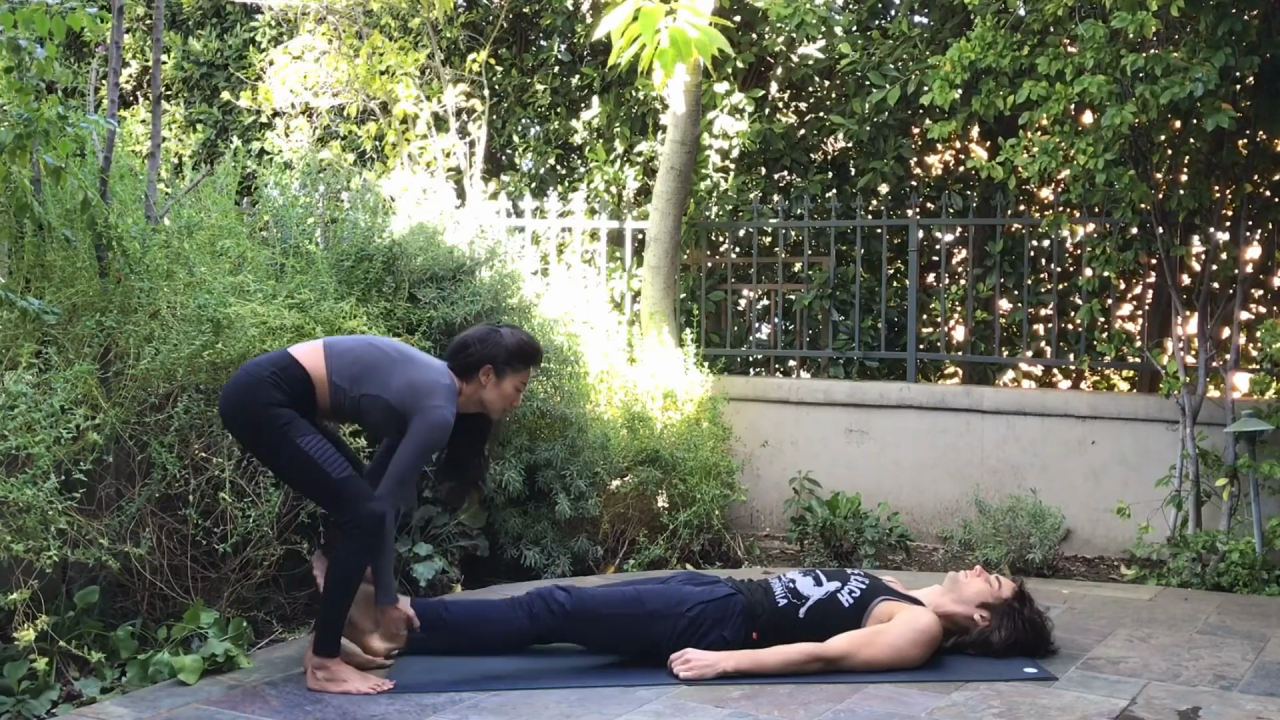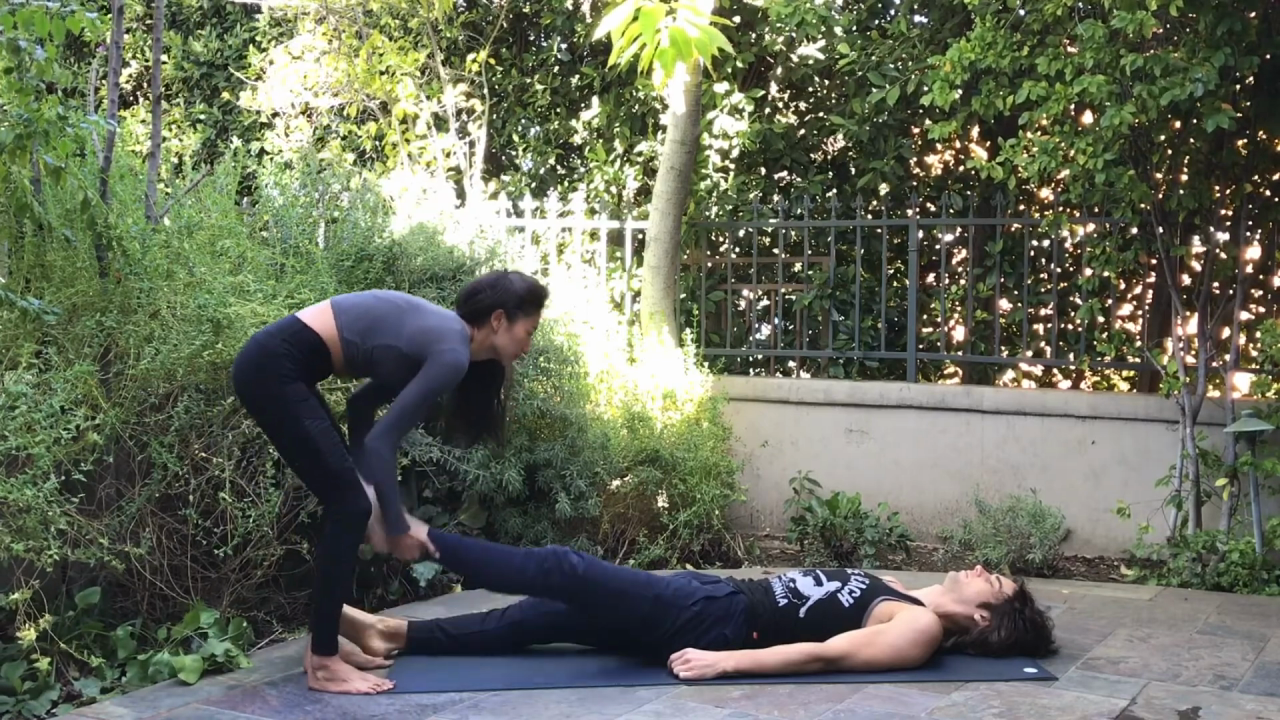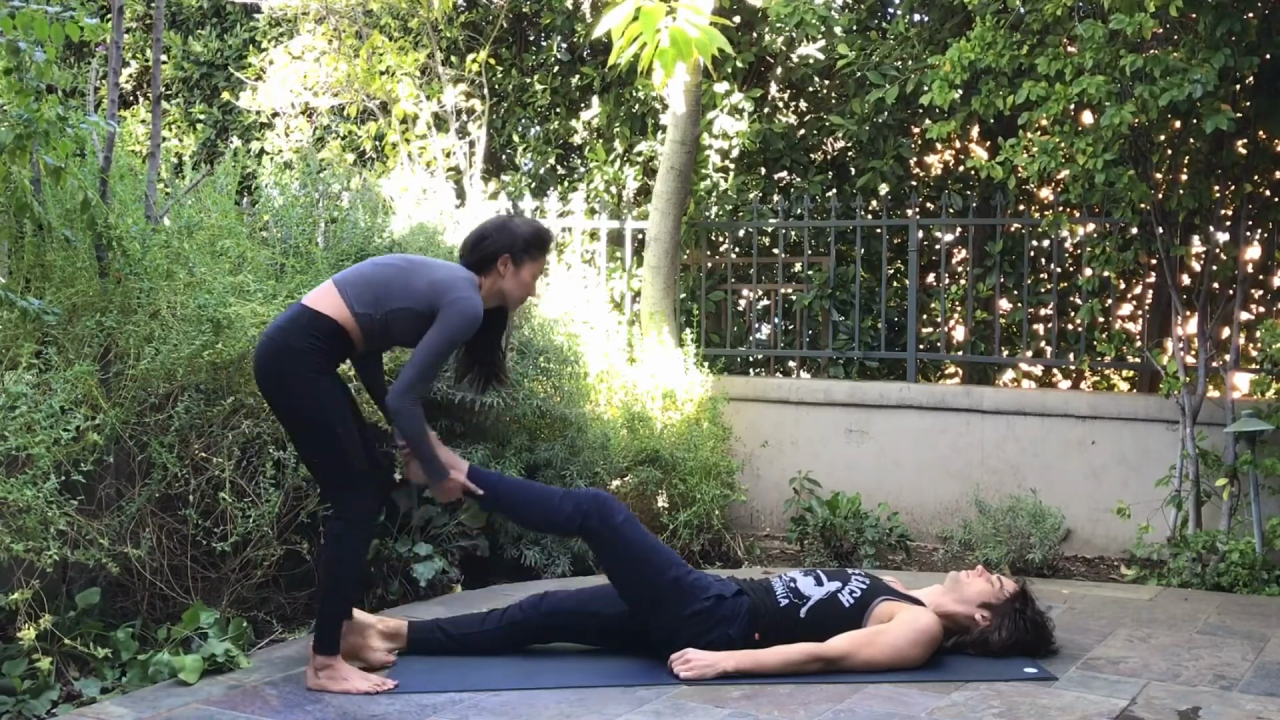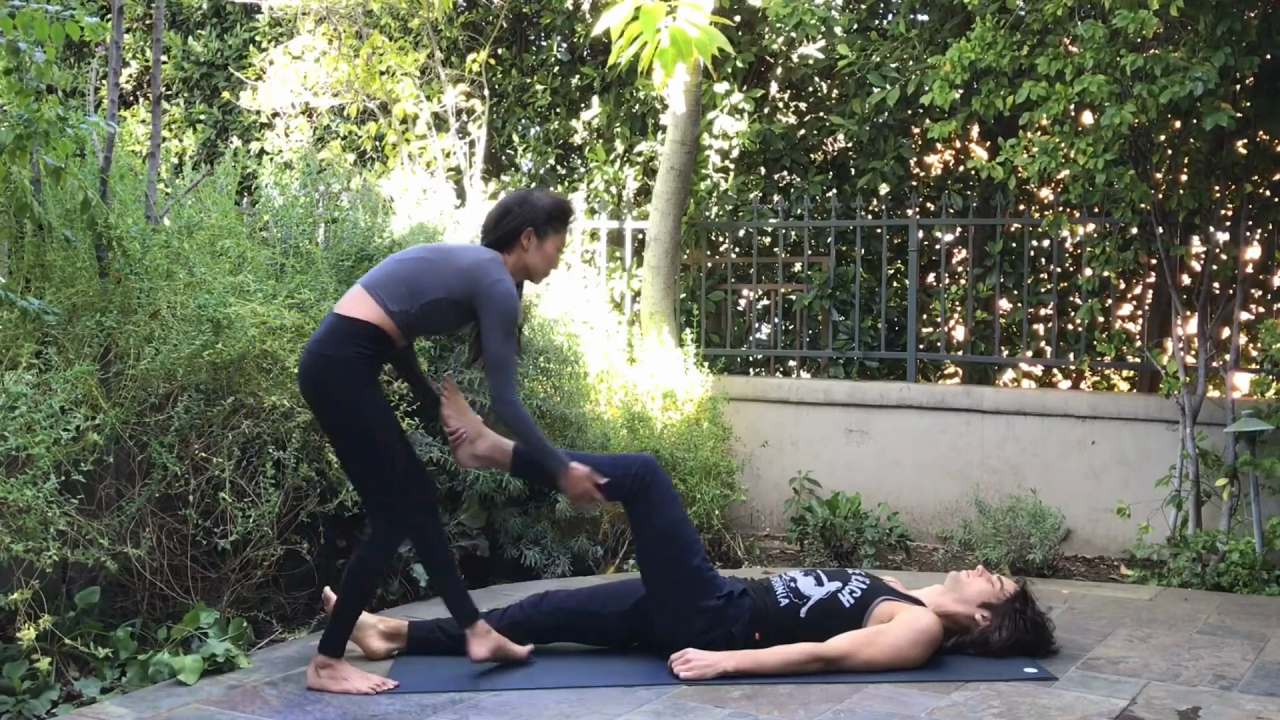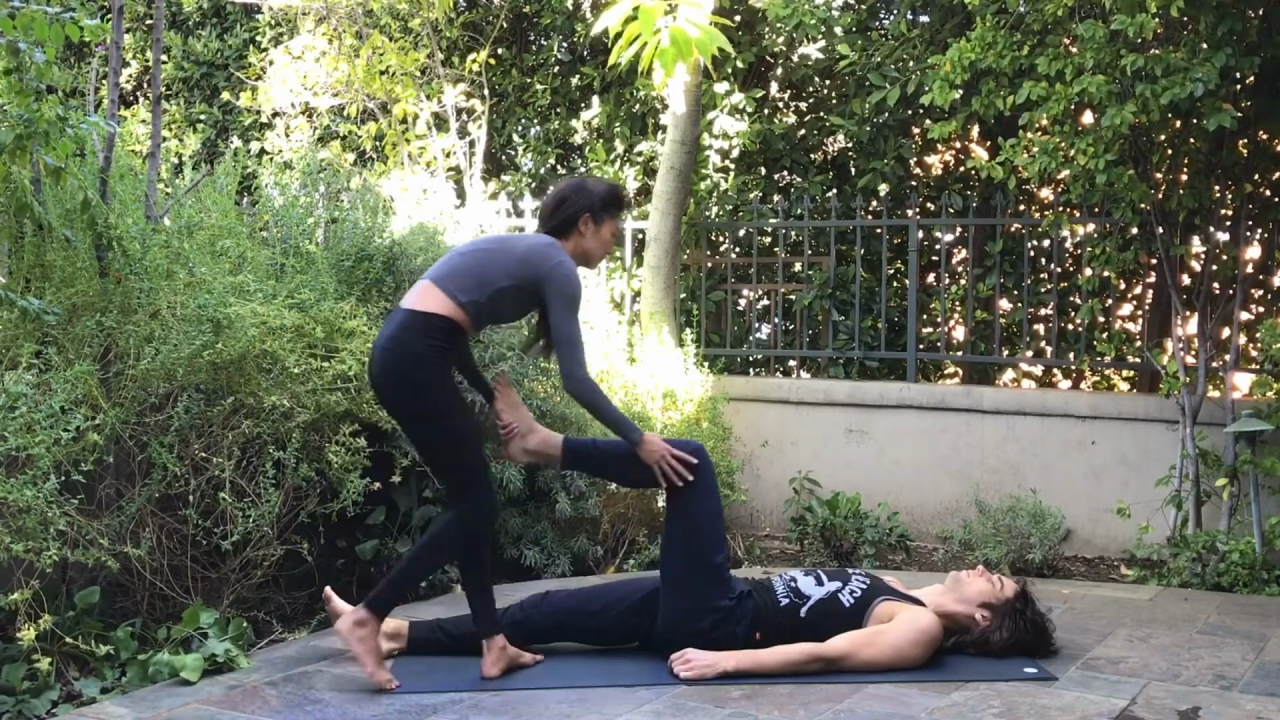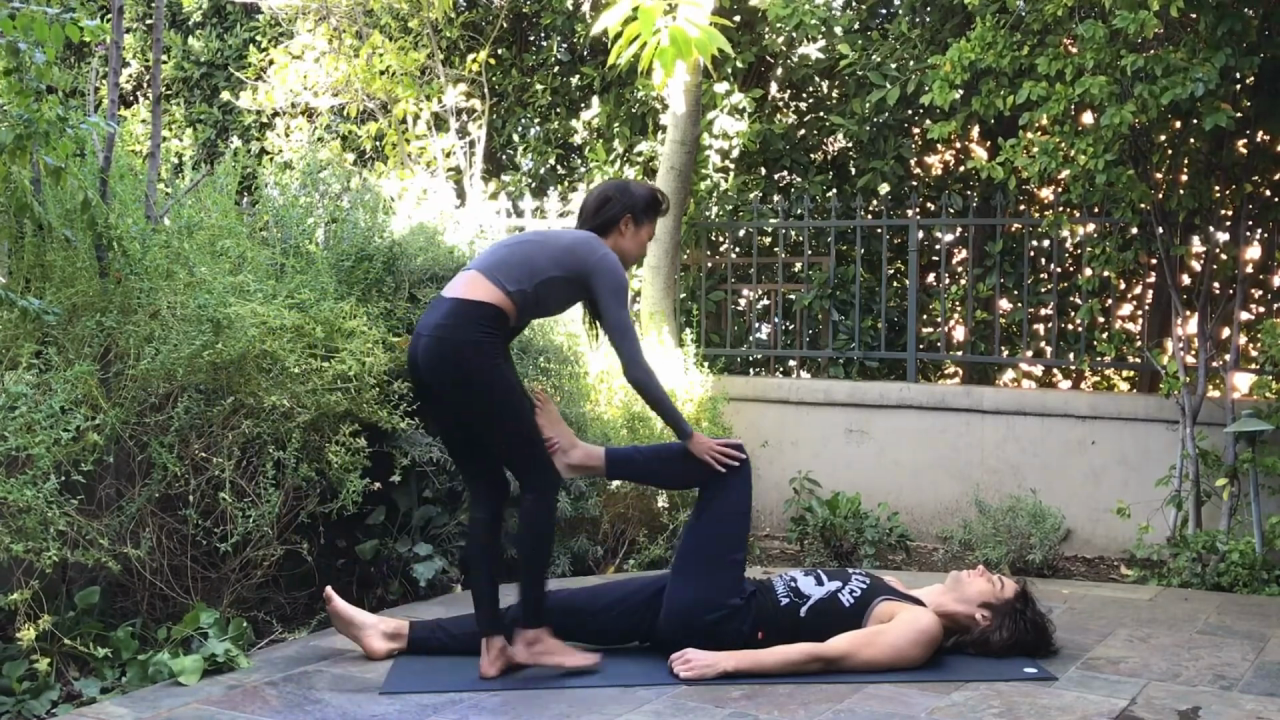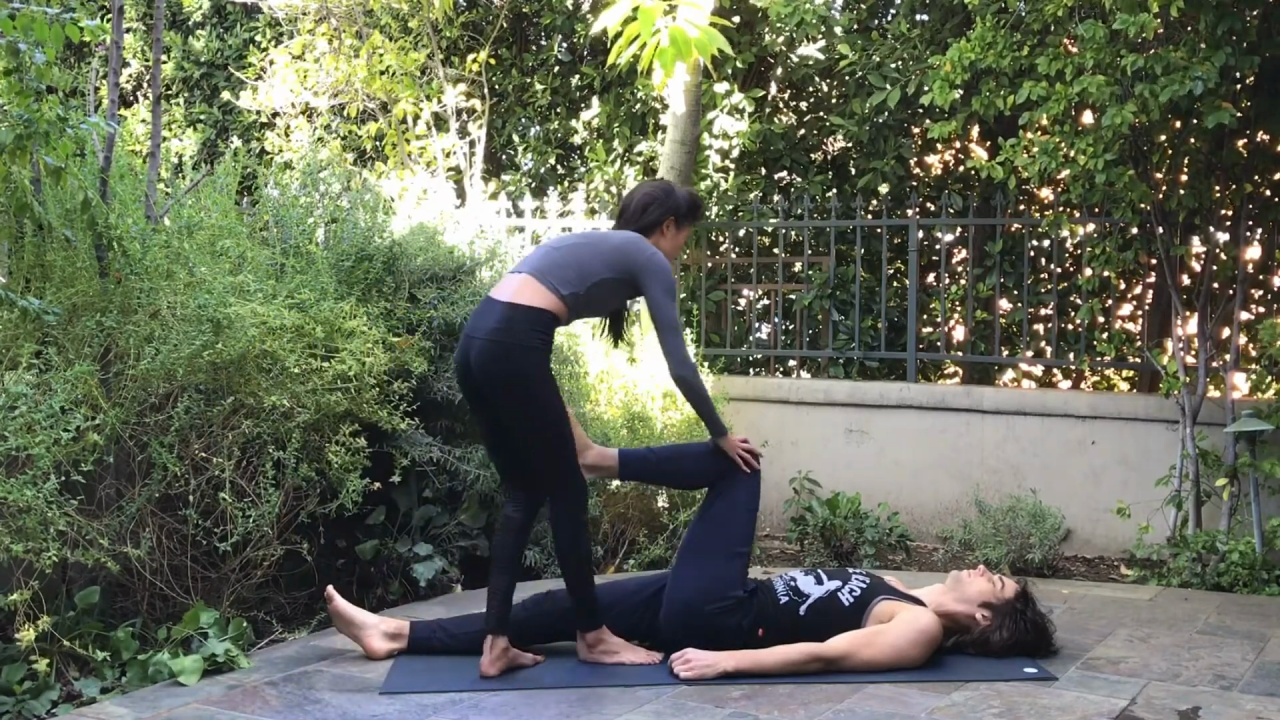
dt=0.3s
person 1, frame 1
left shoulder: (919, 629)
right shoulder: (901, 593)
left elbow: (827, 653)
left wrist: (726, 661)
left hip: (722, 621)
right hip: (724, 591)
left knee: (555, 609)
right knee: (557, 604)
left ankle: (398, 615)
right ankle: (401, 625)
person 1, frame 2
left shoulder: (921, 631)
right shoulder: (906, 592)
left elbow: (824, 651)
left wrist: (725, 662)
left hip: (721, 626)
right hip: (720, 597)
left knee: (562, 571)
right knee: (552, 612)
left ankle: (420, 537)
right ankle: (397, 633)
person 1, frame 3
left shoulder: (920, 631)
right shoulder: (904, 596)
left elbow: (826, 653)
left wrist: (727, 663)
left hip: (717, 623)
right hip: (722, 598)
left knee: (599, 511)
right knee: (550, 611)
left ankle: (451, 470)
right ankle: (398, 634)
person 1, frame 4
left shoulder: (918, 631)
right shoulder: (901, 594)
left elbow: (824, 654)
left wrist: (723, 662)
left hip: (716, 626)
right hip: (722, 605)
left knee: (640, 474)
right knee: (550, 611)
left ankle: (496, 450)
right ankle: (394, 634)
person 1, frame 5
left shoulder: (919, 630)
right shoulder: (901, 594)
left elbow: (823, 653)
left wrist: (723, 663)
left hip: (716, 625)
right hip: (715, 608)
left knee: (689, 461)
right knee: (554, 610)
left ankle: (548, 446)
right ankle: (397, 633)
person 1, frame 6
left shoulder: (919, 630)
right shoulder: (900, 595)
left elbow: (826, 653)
left wrist: (725, 661)
left hip: (714, 622)
right hip: (703, 608)
left knee: (728, 461)
right knee: (557, 605)
left ankle: (583, 457)
right ankle: (396, 634)
person 1, frame 7
left shoulder: (919, 631)
right shoulder: (902, 594)
left elbow: (823, 654)
left wrist: (723, 663)
left hip: (714, 620)
right hip: (705, 610)
left knee: (735, 464)
right knee: (559, 609)
left ankle: (596, 461)
right ankle: (398, 633)
person 2, frame 1
left shoulder: (434, 387)
right shoulder: (438, 409)
left elbow: (384, 485)
right elbow: (388, 501)
right wrist: (387, 601)
left hip: (269, 395)
right hip: (261, 400)
left knee: (361, 504)
right knee: (364, 512)
left ankle: (325, 642)
right ankle: (324, 664)
person 2, frame 2
left shoulder: (439, 334)
right shoulder: (452, 352)
left elbow: (364, 404)
right elbow: (381, 438)
left wrist: (363, 480)
right wrist: (398, 528)
left hip: (277, 364)
right hip: (275, 369)
left knee: (346, 500)
right knee: (348, 506)
left ankle: (325, 643)
right ankle: (323, 664)
person 2, frame 3
left shoulder: (446, 286)
right shoulder: (465, 302)
right elbow: (404, 398)
left wrist: (405, 438)
right wrist: (438, 474)
left hip: (292, 351)
right hip: (297, 358)
left knee: (374, 486)
right knee: (355, 503)
left ankle: (339, 635)
right ankle: (325, 662)
person 2, frame 4
left shoulder: (468, 265)
right shoulder: (495, 283)
right elbow: (505, 402)
left wrist: (437, 405)
right wrist: (561, 469)
left hip: (336, 360)
right hip: (342, 367)
left knee: (417, 499)
right knee: (395, 514)
left ankle: (475, 632)
right ankle: (327, 663)
person 2, frame 5
left shoulder: (525, 252)
right shoulder: (557, 266)
right elbow: (576, 380)
left wrist: (493, 398)
right wrist: (638, 441)
left hip: (398, 353)
right hip: (414, 360)
left knee: (473, 498)
right knee: (475, 502)
left ankle: (493, 644)
right ankle: (367, 618)
person 2, frame 6
left shoulder: (560, 247)
right shoulder: (602, 260)
right elbow: (635, 368)
left wrist: (526, 412)
right wrist: (688, 436)
left hip: (429, 343)
right hip: (462, 348)
left knee: (488, 492)
right knee: (538, 484)
left ankle: (492, 643)
right ankle: (532, 633)
person 2, frame 7
left shoulder: (594, 246)
right shoulder: (649, 260)
right elbow: (680, 366)
left wrist: (550, 417)
right wrist: (721, 436)
left hip: (476, 342)
right hip: (512, 350)
left knee: (524, 494)
right knee: (566, 493)
left ankle: (496, 644)
right ankle: (592, 635)
